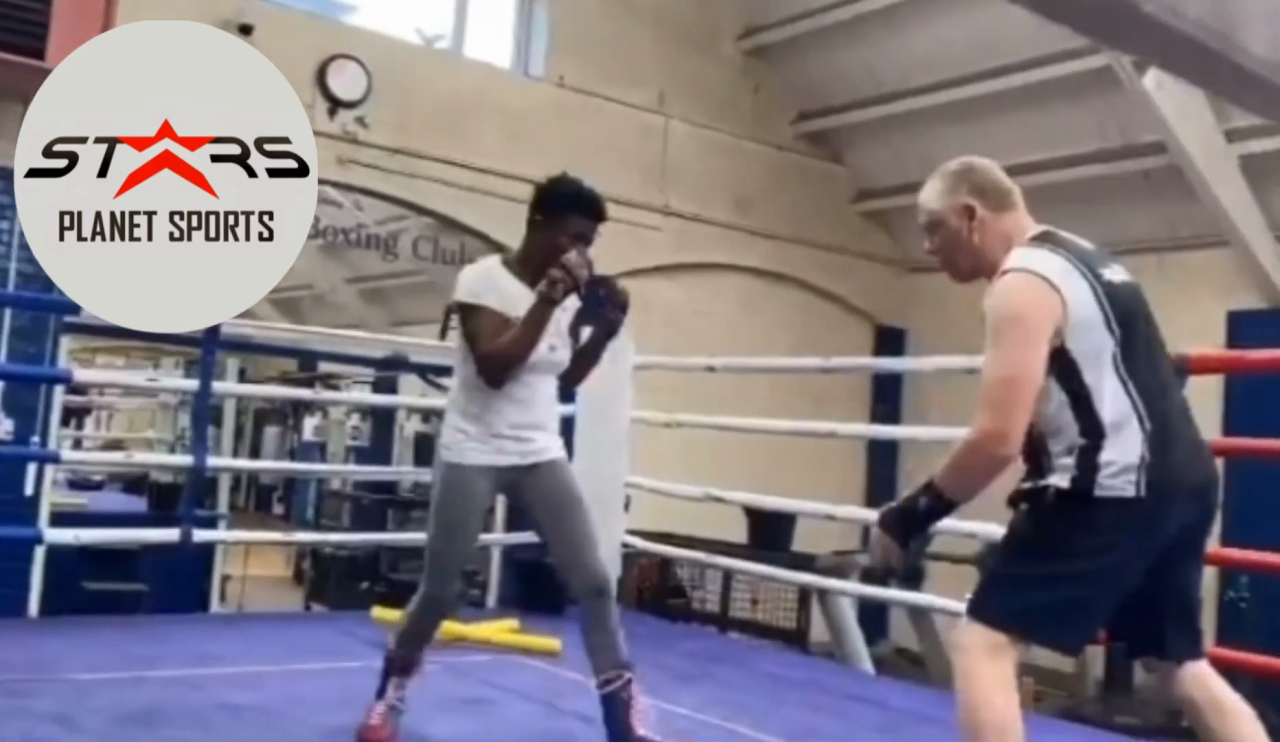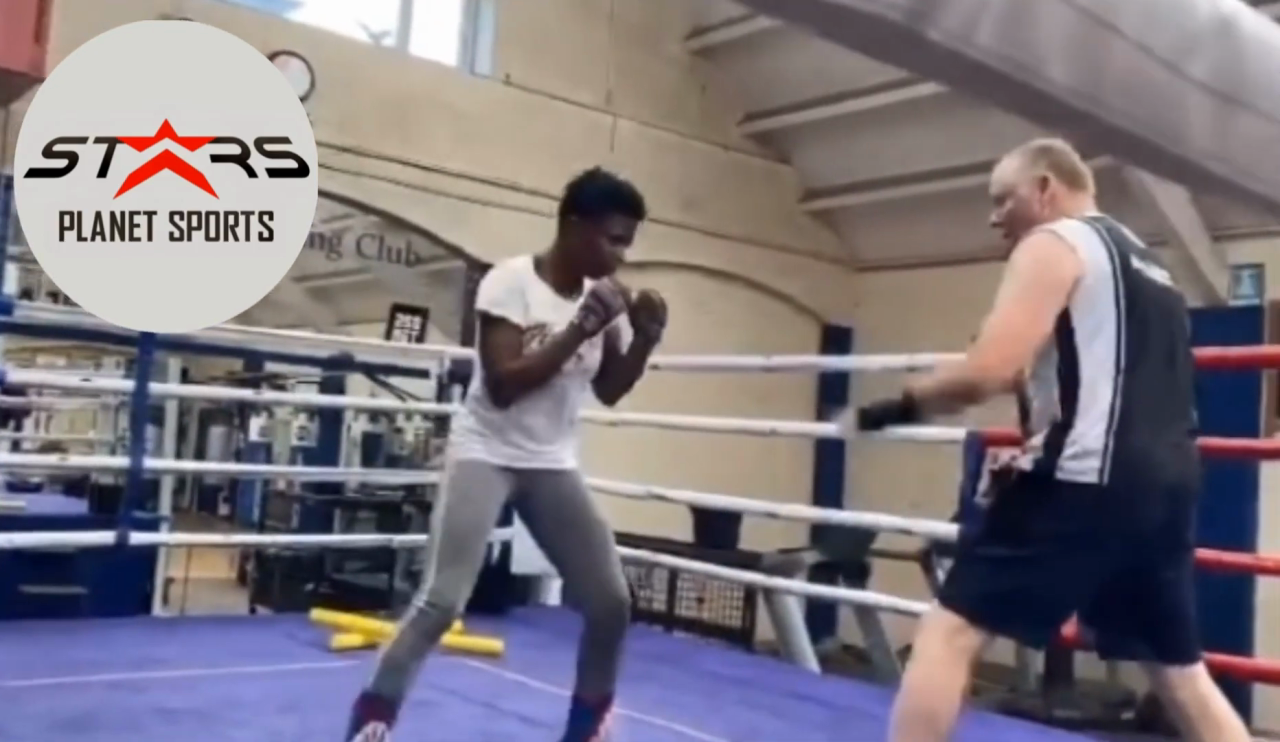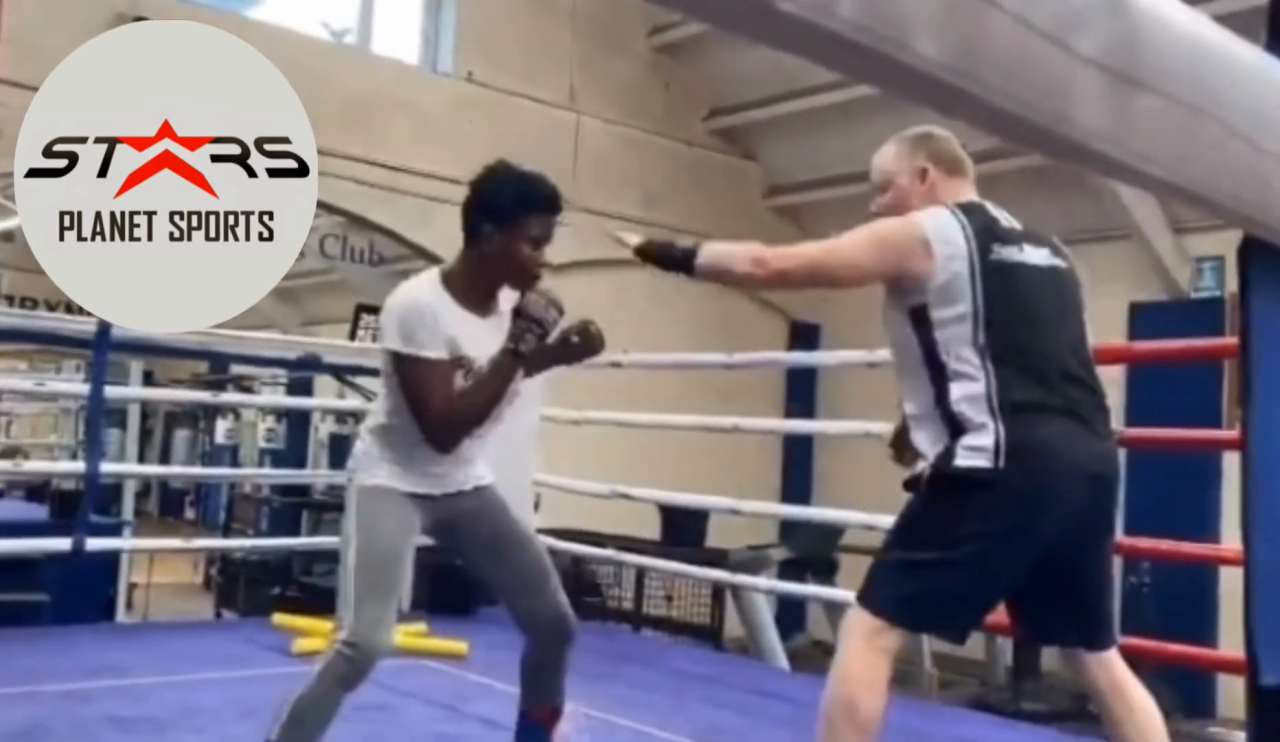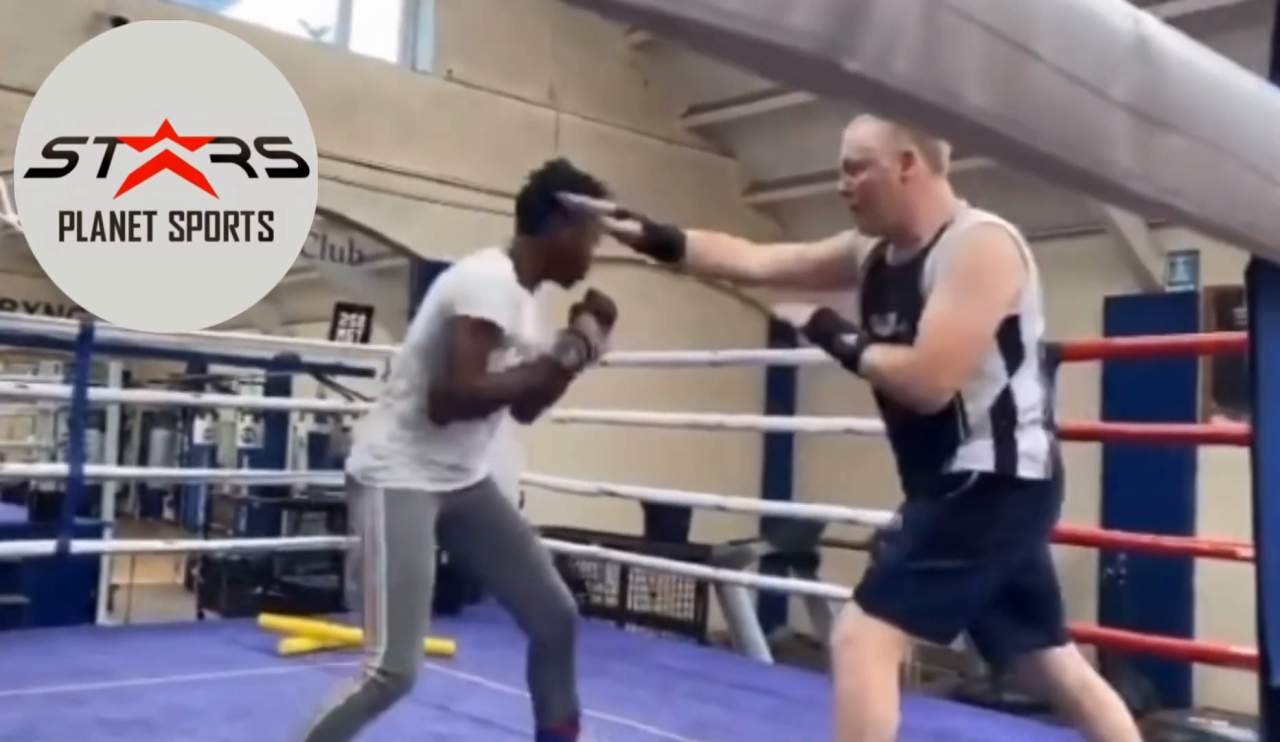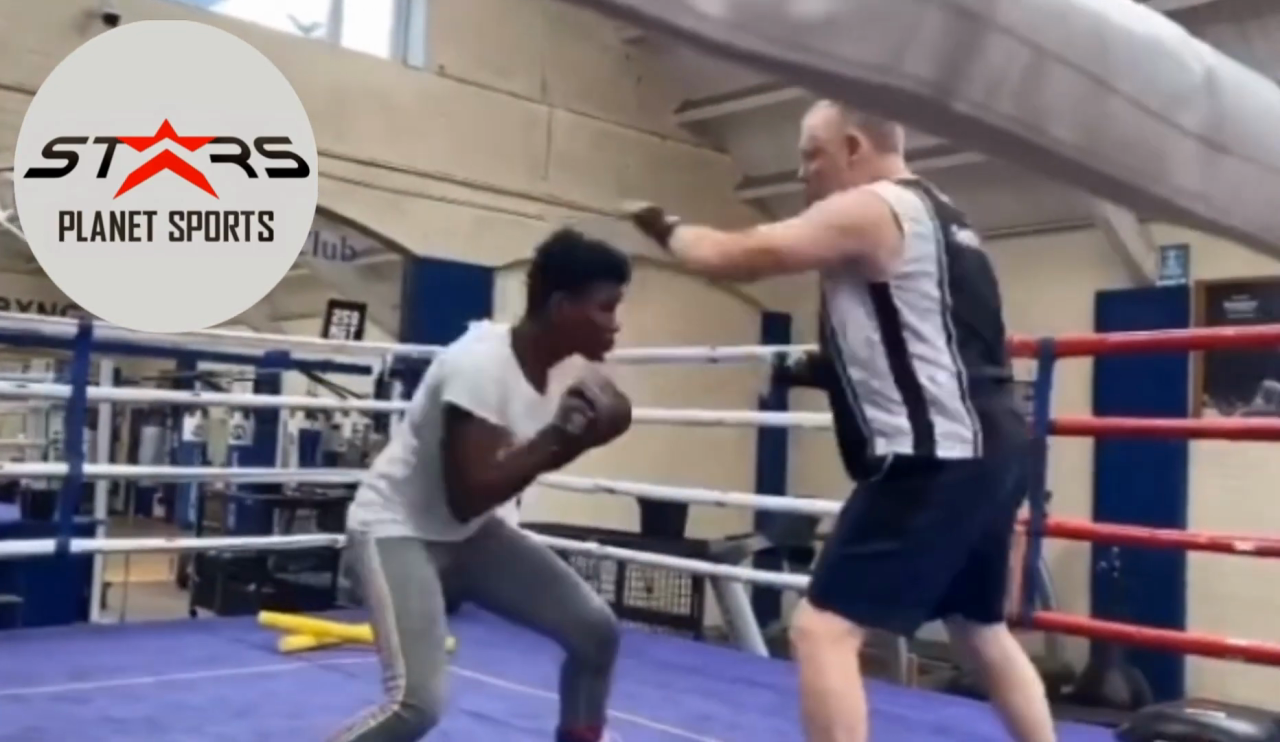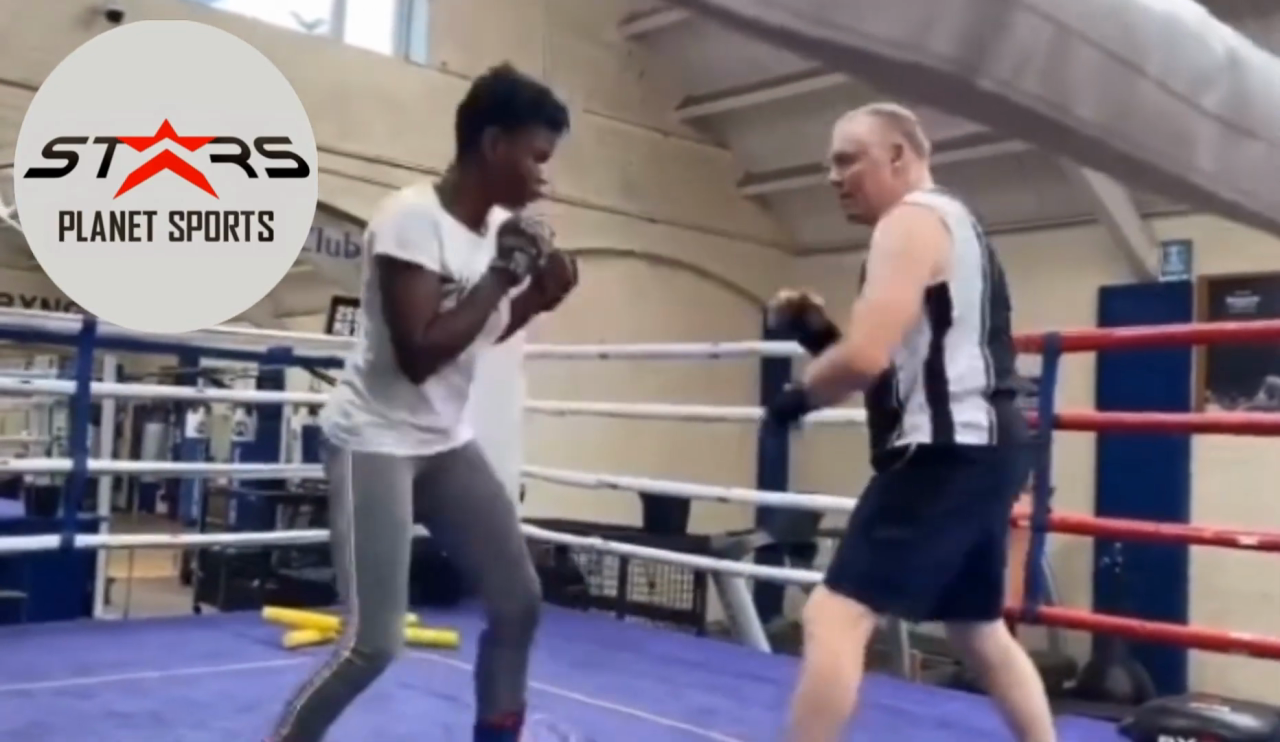
dt=0.4s
person 1, frame 1
left shoulder: (1022, 285)
right shoulder: (1083, 259)
left elbow: (997, 438)
left wrist: (911, 515)
right wrist: (1038, 486)
left hip: (1112, 490)
right hip: (1183, 485)
left knee: (982, 644)
right knee: (1183, 668)
person 1, frame 2
left shoulder: (1053, 245)
right shoulder: (1150, 266)
left elbow: (983, 371)
left wrist: (900, 405)
right wrist: (1036, 450)
left hip: (1086, 483)
right hip: (1166, 488)
left knee: (947, 632)
right knee: (1180, 675)
person 1, frame 3
left shoulder: (921, 235)
right shoulder: (1046, 249)
left elbow: (768, 265)
left wrist: (667, 252)
left hip: (998, 475)
right hip: (1085, 470)
left knee: (870, 633)
right knee: (1096, 656)
person 1, frame 4
left shoulder: (980, 244)
right shoulder: (872, 254)
left elbow: (927, 383)
right elbow: (755, 261)
left wrist: (839, 338)
right wrist: (652, 235)
left hip: (991, 482)
right hip: (978, 485)
left knee: (864, 639)
right knee: (1050, 659)
person 1, frame 5
left shoulder: (868, 211)
right shoulder: (939, 221)
left elbow: (729, 256)
left wrist: (664, 226)
right wrist: (823, 368)
left hip: (932, 463)
right hip: (986, 457)
left knee: (822, 630)
right knee: (980, 631)
person 1, frame 6
left shoulder: (913, 224)
right shoulder: (943, 230)
left elbow: (862, 355)
right elbow: (896, 358)
left wrist: (797, 397)
right wrist: (815, 331)
left hip: (943, 456)
right hip: (978, 453)
left knee: (835, 614)
right knee: (977, 629)
person 2, frame 1
left shoulder: (568, 296)
right shoulder: (482, 278)
right elbow: (494, 368)
left wrist: (604, 329)
right wrist: (547, 299)
left hip: (539, 454)
right hip: (471, 455)
left knee: (593, 581)
right knee: (441, 589)
right ankle: (392, 690)
person 2, frame 2
left shoulder: (602, 297)
right shoulder: (509, 282)
left elbow: (611, 391)
right elbow: (502, 386)
left wrist: (645, 338)
right wrist: (580, 328)
left hip: (553, 465)
right hip: (485, 455)
left knee: (611, 601)
right knee: (443, 599)
person 2, frame 3
left shoulder: (513, 301)
right shoulder: (416, 305)
right elbow: (443, 429)
left wrist: (558, 352)
right wrist: (518, 347)
left hip: (466, 487)
right hip: (390, 483)
left knee: (554, 621)
right knee: (364, 642)
person 2, frame 4
left shoulder: (517, 291)
right shoulder: (482, 281)
left elbow: (523, 406)
right elbow: (449, 400)
left wrist: (575, 349)
right wrist: (558, 360)
left hip: (462, 480)
right hip: (399, 478)
left knee: (555, 616)
right knee: (394, 668)
person 2, frame 5
left shoulder: (541, 367)
right shoulder: (481, 365)
right elbow: (467, 497)
left wrist: (586, 431)
right wrist: (564, 429)
left hip: (467, 533)
right hip: (394, 531)
left knee: (596, 631)
person 2, frame 6
left shoulder: (500, 224)
right shoulder: (409, 219)
right elbow: (419, 355)
left wrist: (537, 296)
right wrist: (503, 273)
left hip: (448, 442)
right hip: (374, 443)
left knee: (518, 605)
right knee: (373, 642)
